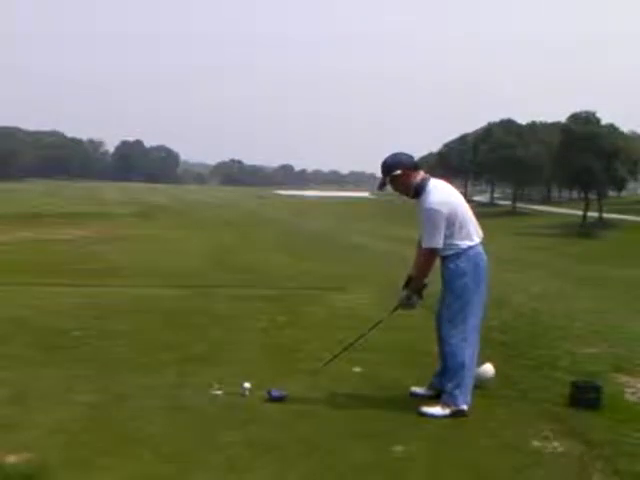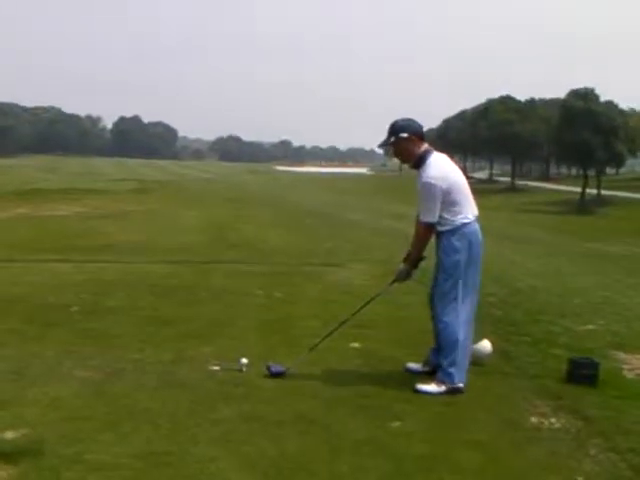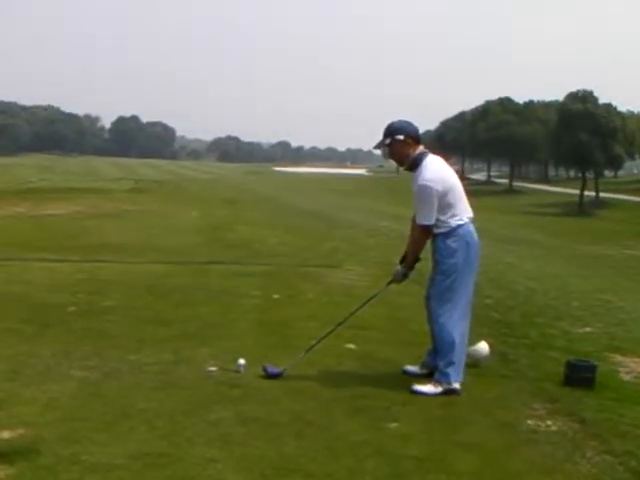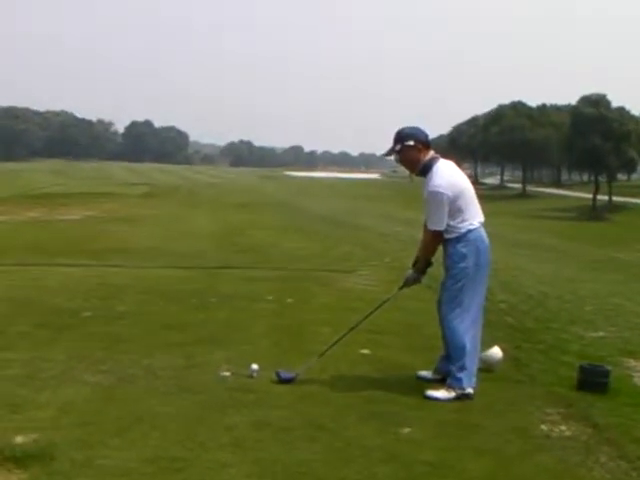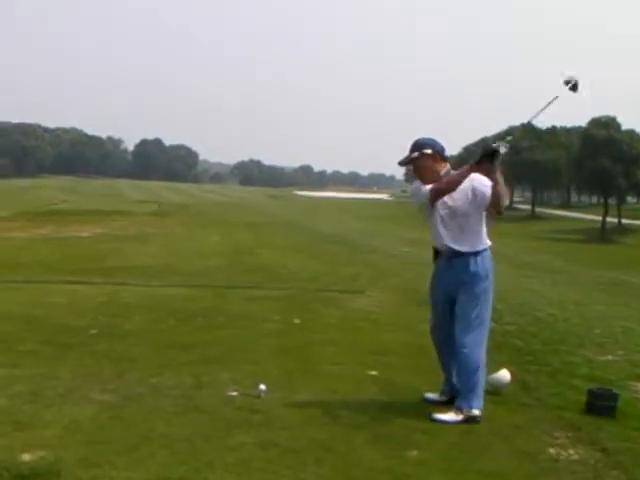
dt=1s
person 1, frame 1
left shoulder: (432, 202)
right shoulder: (433, 188)
left elbow: (430, 252)
right elbow: (425, 243)
left wrist: (413, 290)
right wrist: (412, 277)
left hip: (464, 263)
right hip: (459, 261)
left knee: (457, 330)
right knee: (446, 325)
left ankle: (456, 399)
right ankle: (442, 383)
person 1, frame 2
left shoulder: (430, 177)
right shoulder: (435, 160)
left elbow: (426, 226)
right elbow: (424, 219)
left wrist: (409, 264)
right wrist: (411, 255)
left hip: (458, 239)
right hip: (456, 237)
left knee: (451, 306)
right knee: (441, 301)
left ankle: (451, 377)
right ankle: (438, 359)
person 1, frame 3
left shoulder: (426, 179)
right shoulder: (429, 163)
left elbow: (424, 229)
right elbow: (419, 221)
left wrist: (407, 265)
right wrist: (406, 256)
left hip: (455, 242)
right hip: (451, 240)
left knee: (446, 308)
right knee: (436, 303)
left ankle: (448, 378)
right ankle: (435, 362)
person 1, frame 4
left shoulder: (437, 185)
right shoulder: (442, 167)
left elbow: (435, 234)
right elbow: (431, 226)
left wrist: (418, 269)
right wrist: (419, 261)
left hip: (465, 246)
right hip: (464, 243)
left knee: (458, 312)
right knee: (449, 308)
left ankle: (461, 383)
right ankle: (448, 366)
person 1, frame 5
left shoulder: (476, 184)
right shoulder: (419, 191)
left elbow: (498, 207)
right elbow: (441, 189)
left wrist: (491, 169)
right wrist: (473, 166)
left hip: (474, 265)
right hip: (444, 264)
left knee: (468, 337)
right knee: (442, 332)
left ankle: (469, 406)
right ankle: (453, 388)
